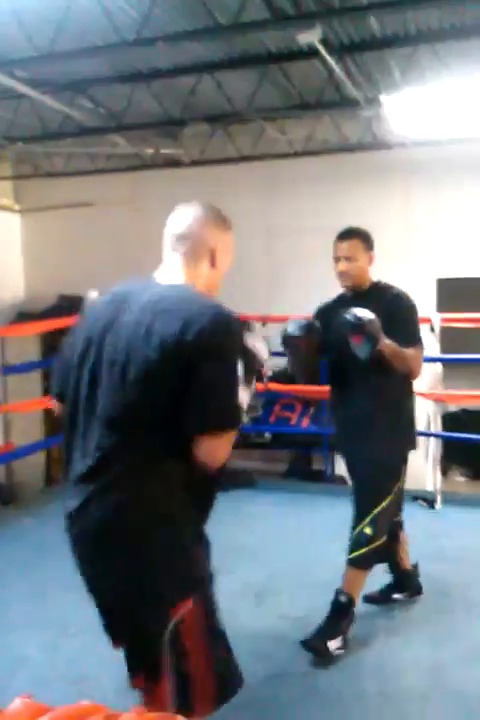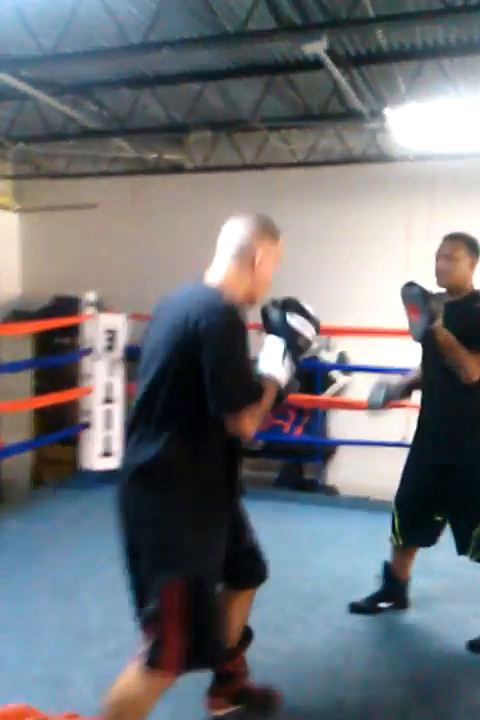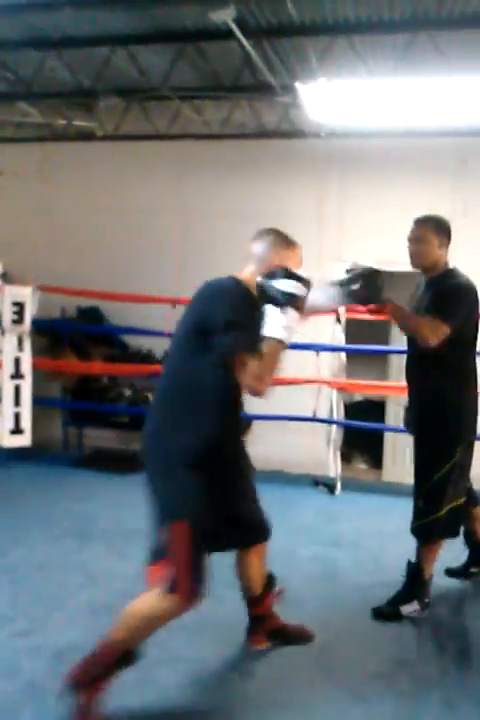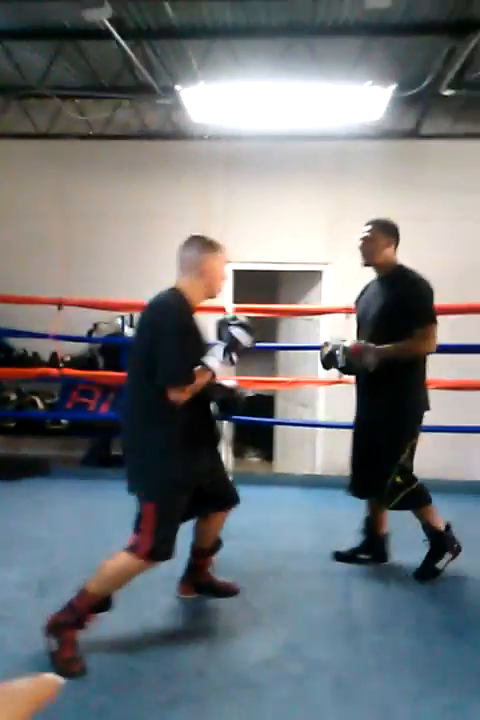
dt=0.7s
person 1, frame 1
left shoulder: (106, 305)
right shoulder: (211, 323)
left elbow: (61, 401)
right elbow: (210, 451)
right wrist: (232, 396)
left hip: (89, 511)
right hip: (147, 520)
person 1, frame 2
left shoulder: (183, 301)
right shoulder: (218, 316)
right elbow: (244, 420)
left wrist: (262, 367)
right wrist: (277, 360)
left hip: (197, 483)
right hip: (169, 492)
left knee: (243, 572)
right knee: (169, 652)
person 1, frame 3
left shoulder: (244, 300)
right shoulder: (225, 297)
left elbow: (298, 303)
right elbow: (254, 381)
left wrist: (342, 291)
right wrist: (279, 319)
left hip: (214, 447)
right hip: (184, 456)
left knee: (252, 537)
right knee: (177, 590)
left ankle: (262, 624)
right ankle: (91, 675)
person 1, frame 4
left shoulder: (176, 308)
right shoulder: (170, 313)
right elbow: (177, 390)
left wrist: (214, 370)
right wrist: (221, 355)
left hip: (186, 438)
right hip: (159, 444)
left knee: (219, 502)
right knee: (147, 549)
left ankle: (197, 576)
right ankle: (64, 624)
person 2, frame 1
left shoulder: (397, 302)
right shoulder: (330, 310)
left elbow: (414, 367)
left wrist: (382, 343)
left hip: (388, 430)
right hip: (352, 428)
left knee: (369, 518)
right knee: (382, 509)
left ankle: (340, 617)
right ankle: (406, 578)
person 2, frame 2
right shoulder: (439, 309)
left wrist: (438, 329)
right wrist: (398, 389)
right hip: (433, 437)
right knee: (409, 511)
right ankle: (394, 591)
person 2, frame 3
right shoulder: (427, 288)
left elbow: (429, 337)
left wrist: (388, 303)
right wrist: (413, 404)
right hip: (431, 408)
left knee: (434, 496)
left ankle: (417, 589)
person 2, frame 4
left shoulder: (412, 285)
right shoulder: (368, 291)
left elbow: (427, 341)
left wrist: (378, 354)
right wrist: (346, 353)
left hip: (401, 398)
right hip: (371, 396)
left knee: (393, 474)
right knee: (368, 472)
left ankle: (443, 539)
right ankle: (375, 543)
